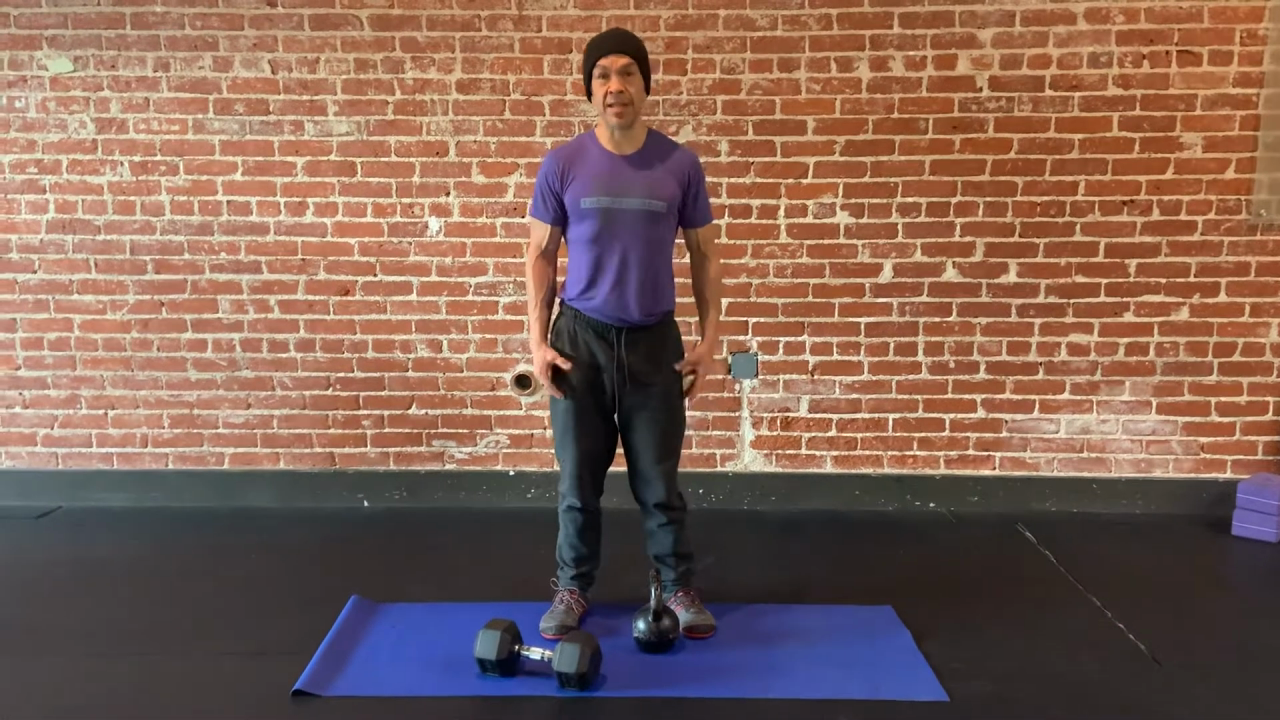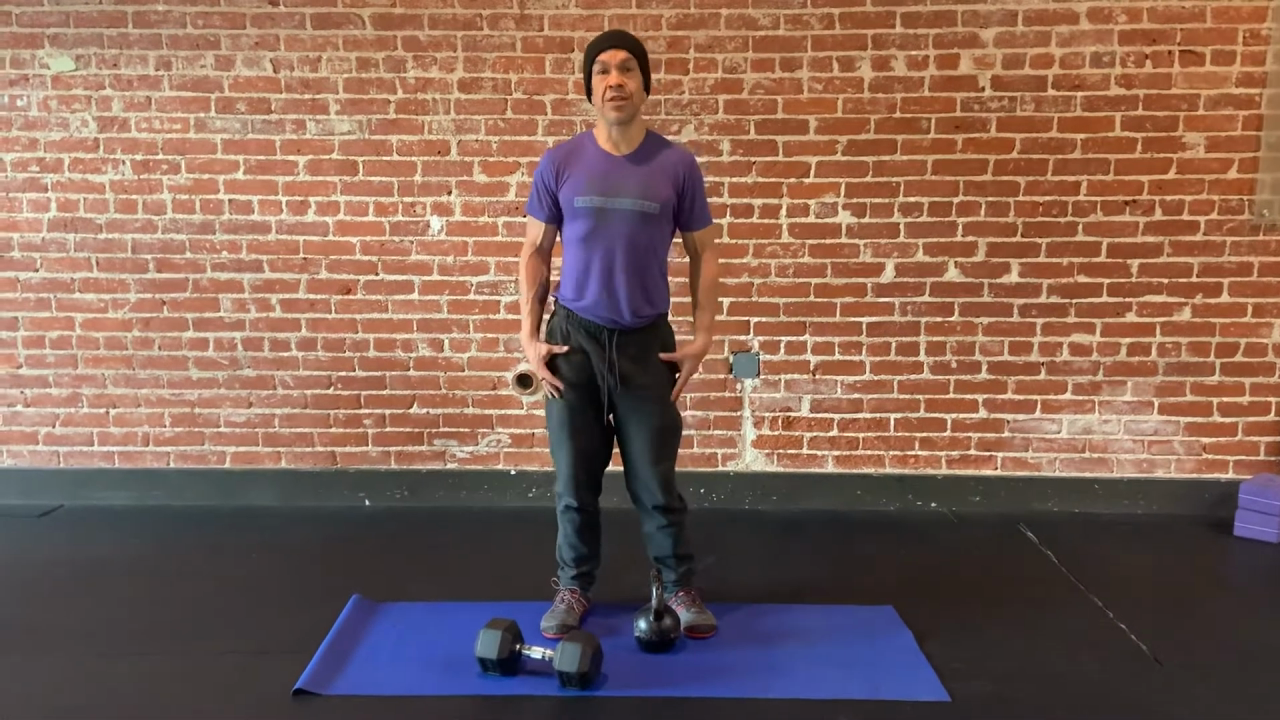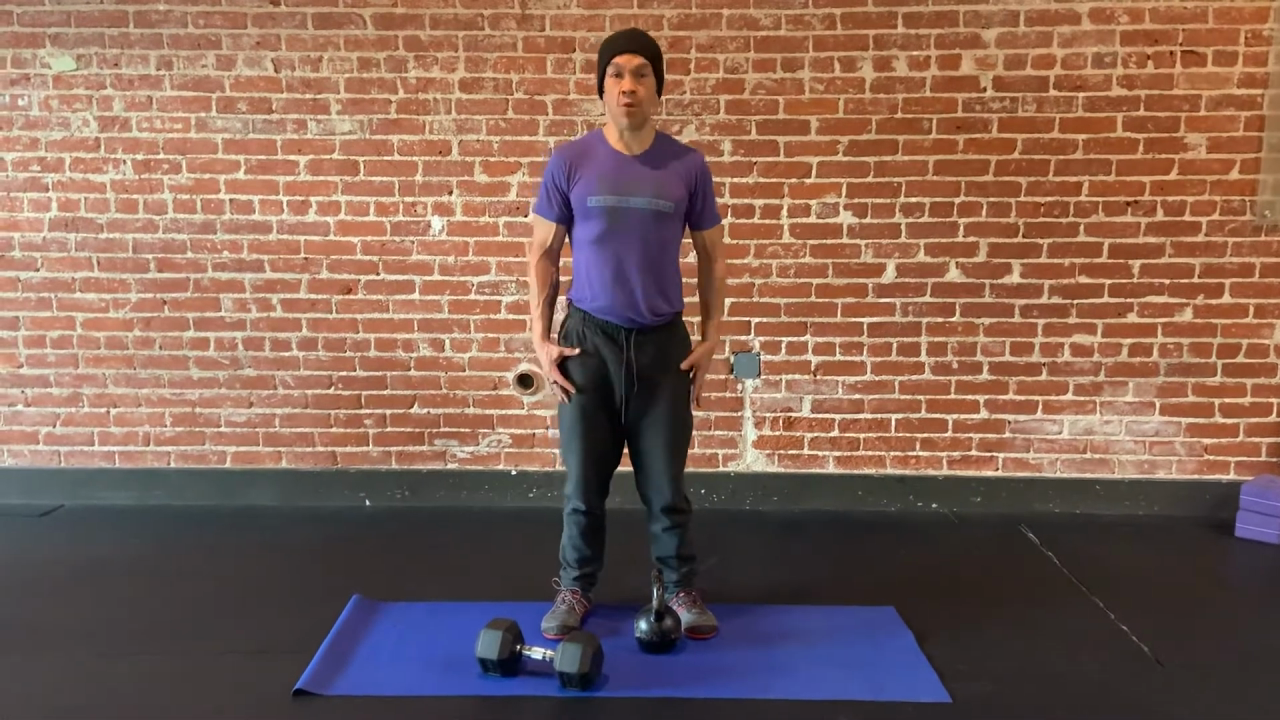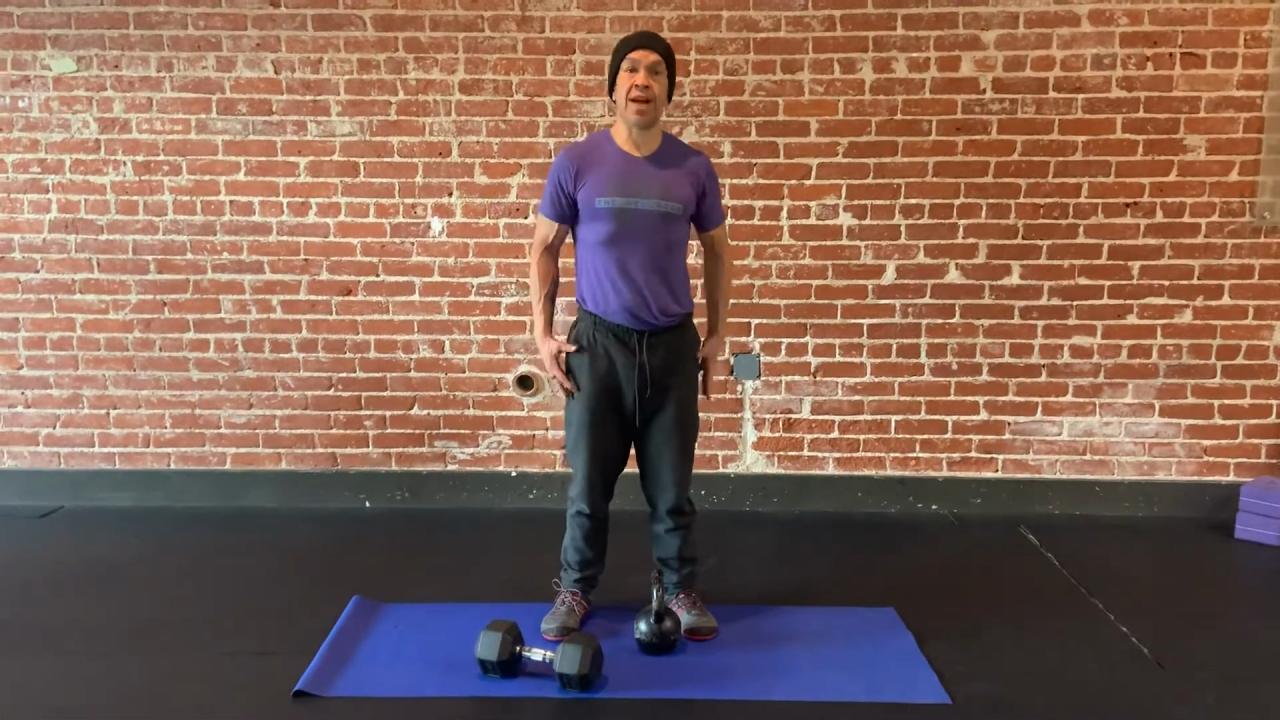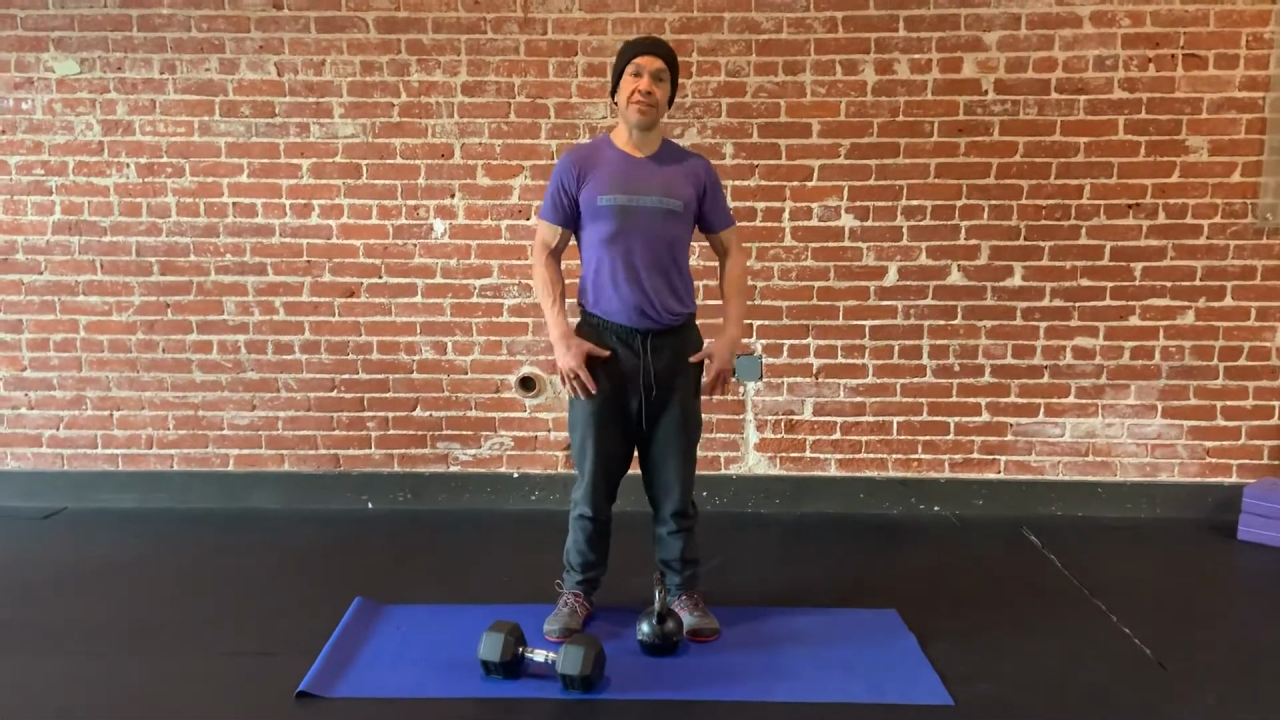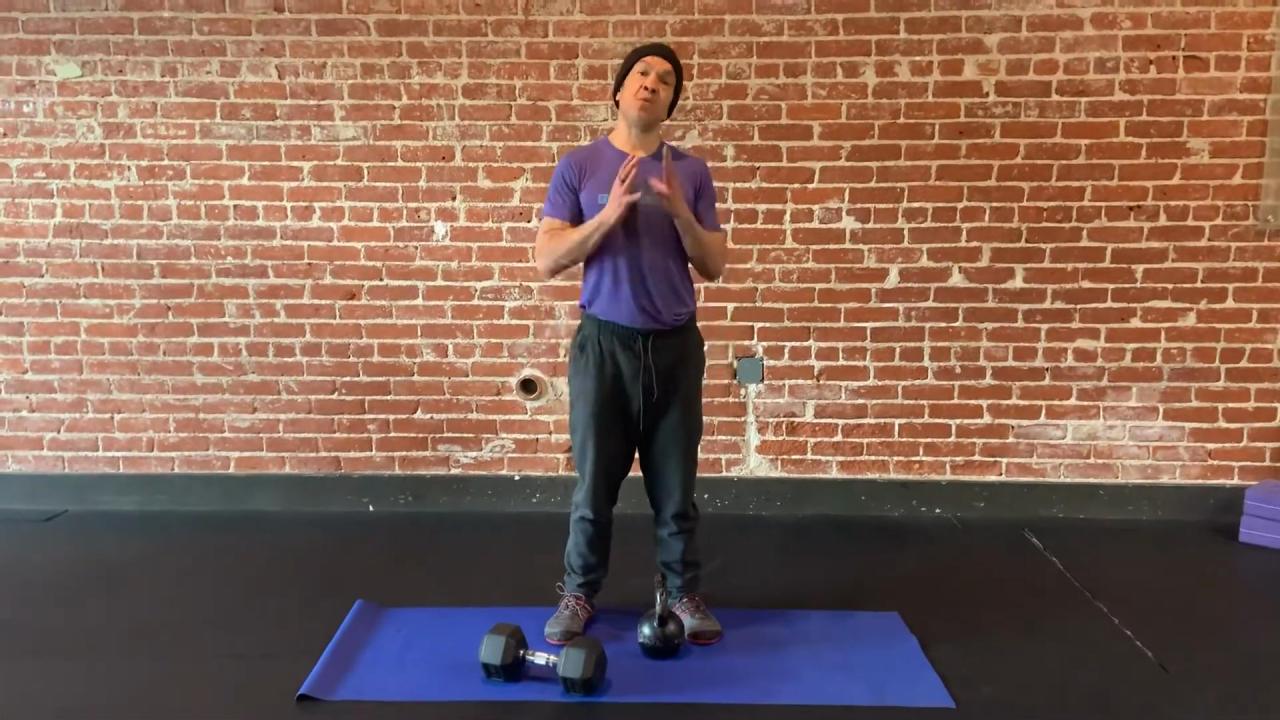
dt=0.4s
person 1, frame 1
left shoulder: (680, 164)
right shoulder: (562, 164)
left elbow: (704, 253)
right elbow: (541, 254)
left wrist: (708, 338)
right wrist: (538, 341)
left hip: (653, 340)
right hip: (581, 338)
left knee: (658, 479)
right knee: (579, 477)
left ankle: (678, 587)
right ankle: (573, 588)
person 1, frame 2
left shoulder: (677, 165)
right shoulder: (559, 162)
left elbow: (703, 254)
right elbow: (535, 251)
left wrist: (700, 338)
right wrist: (529, 335)
left hip: (646, 342)
right hip: (574, 338)
left knee: (656, 480)
right knee: (575, 478)
left ankle: (680, 587)
right ankle: (574, 587)
person 1, frame 3
left shoulder: (688, 166)
right shoulder: (569, 161)
left elbow: (711, 256)
right elbow: (543, 252)
left wrist: (710, 338)
right wrist: (541, 337)
left hip: (663, 343)
right hip: (588, 339)
left knee: (664, 481)
right knee: (584, 479)
left ankle: (680, 588)
right ankle: (575, 588)
person 1, frame 4
left shoulder: (695, 168)
right shoulder: (576, 162)
left elbow: (717, 252)
right elbow: (544, 248)
left wrist: (716, 335)
right wrist: (543, 332)
left hip: (671, 344)
right hip: (598, 341)
left knee: (670, 483)
right knee: (589, 480)
left ankle: (681, 590)
right ankle: (575, 590)
person 1, frame 5
left shoulder: (694, 170)
right shoulder: (578, 165)
left elbow: (731, 251)
right elbow: (544, 253)
left wrist: (730, 331)
right wrist: (561, 335)
left hip: (675, 347)
right hip: (604, 348)
left knee: (674, 485)
right knee: (593, 481)
left ankle: (683, 591)
right ankle: (578, 591)
person 1, frame 6
left shoulder: (691, 171)
right shoulder: (578, 166)
left elbow: (714, 265)
right elbow: (546, 259)
left wrist: (678, 210)
right wrist: (609, 213)
left hip: (675, 344)
right hip: (604, 342)
left knee: (675, 484)
right knee: (595, 481)
left ankle: (684, 593)
right ankle: (579, 593)
